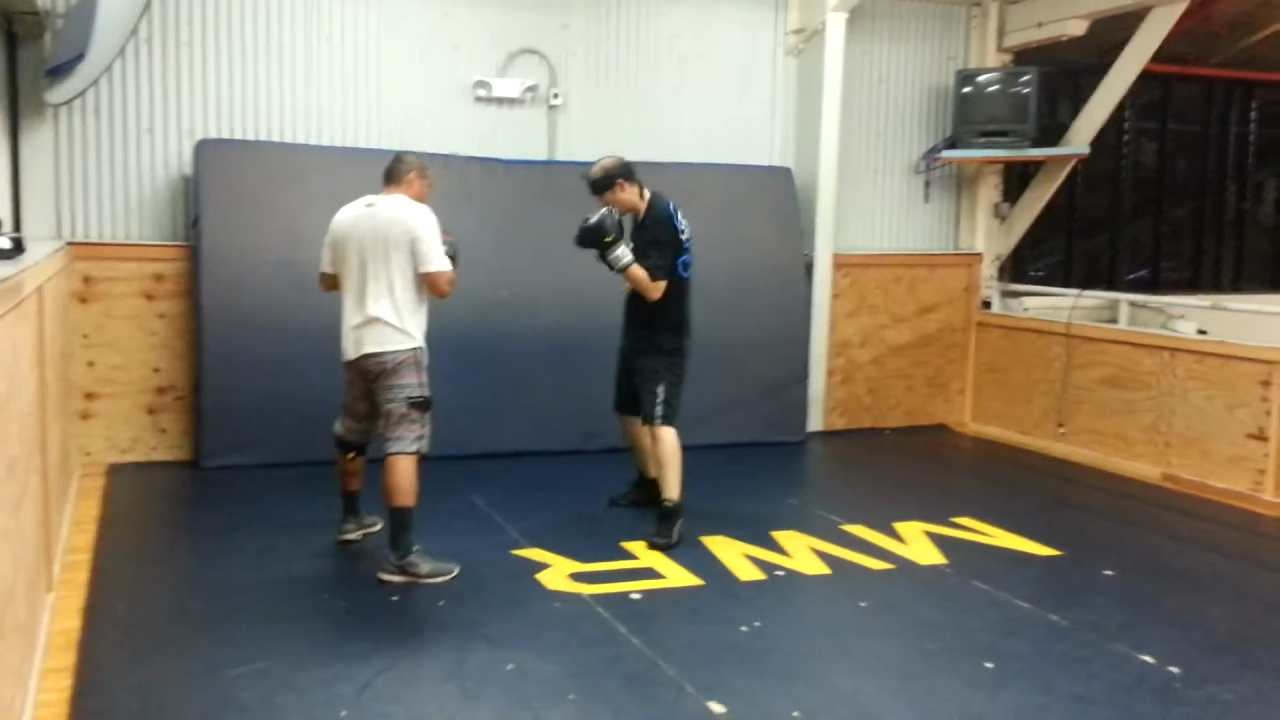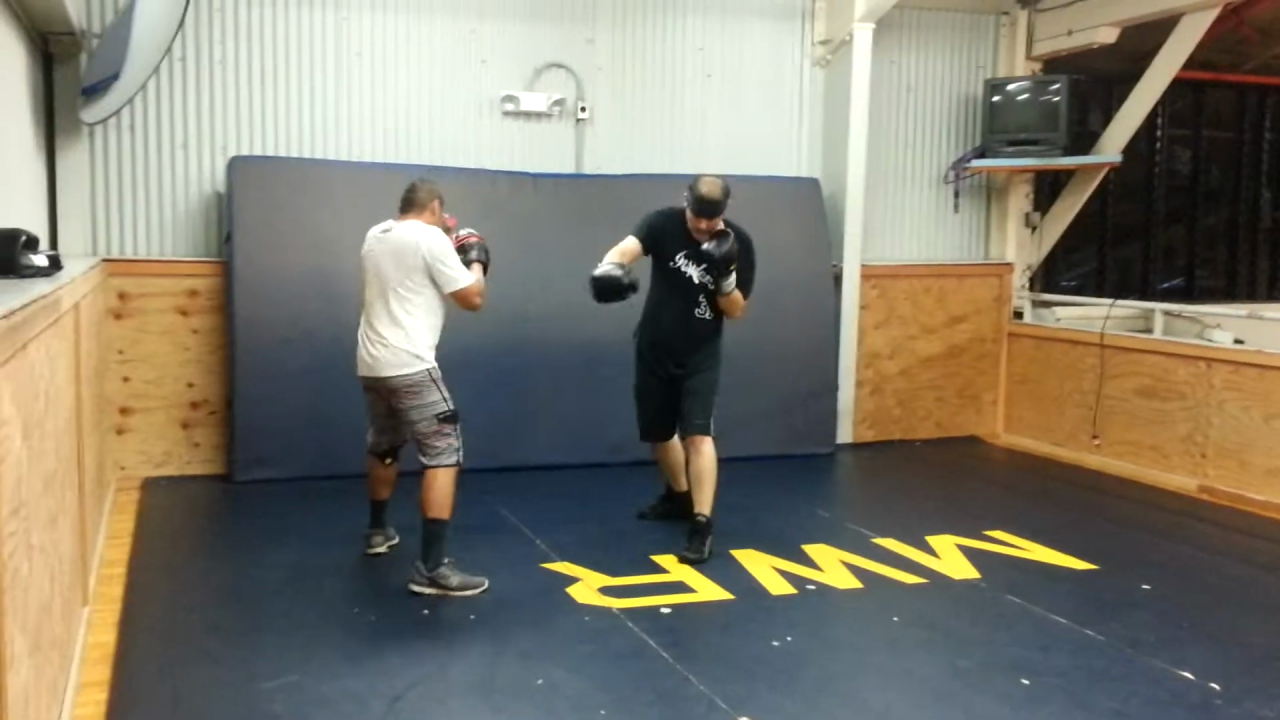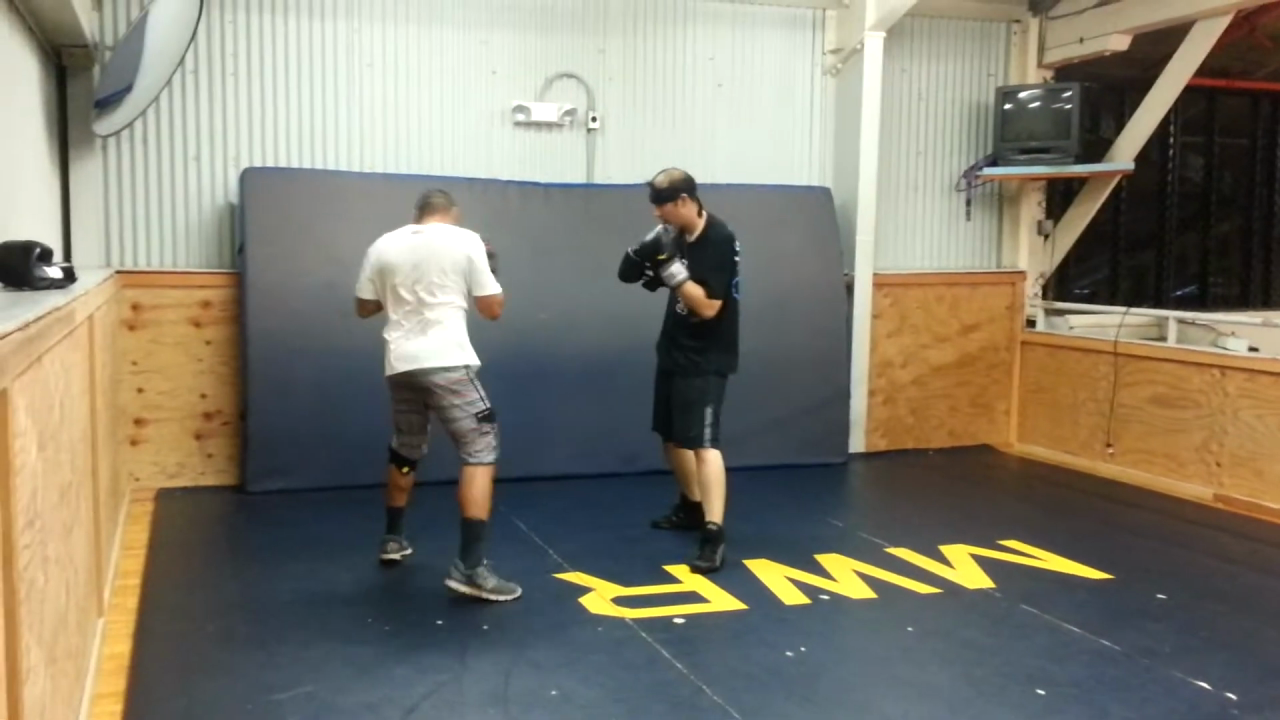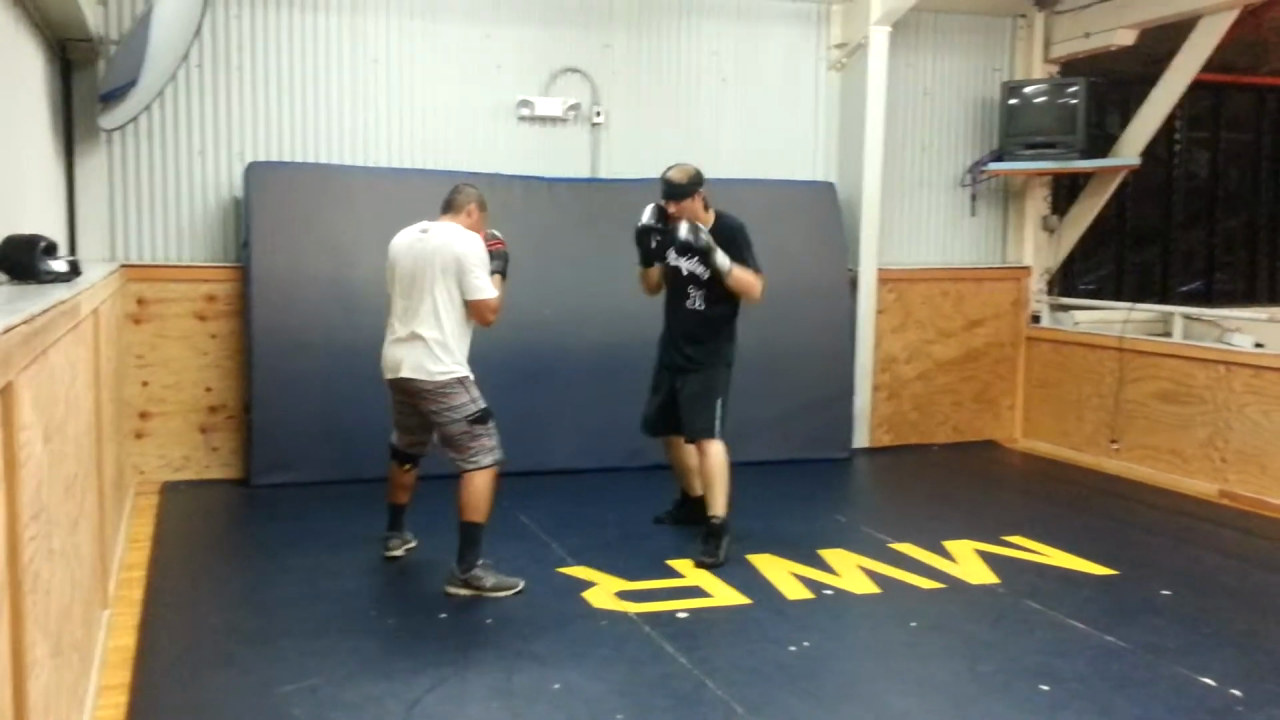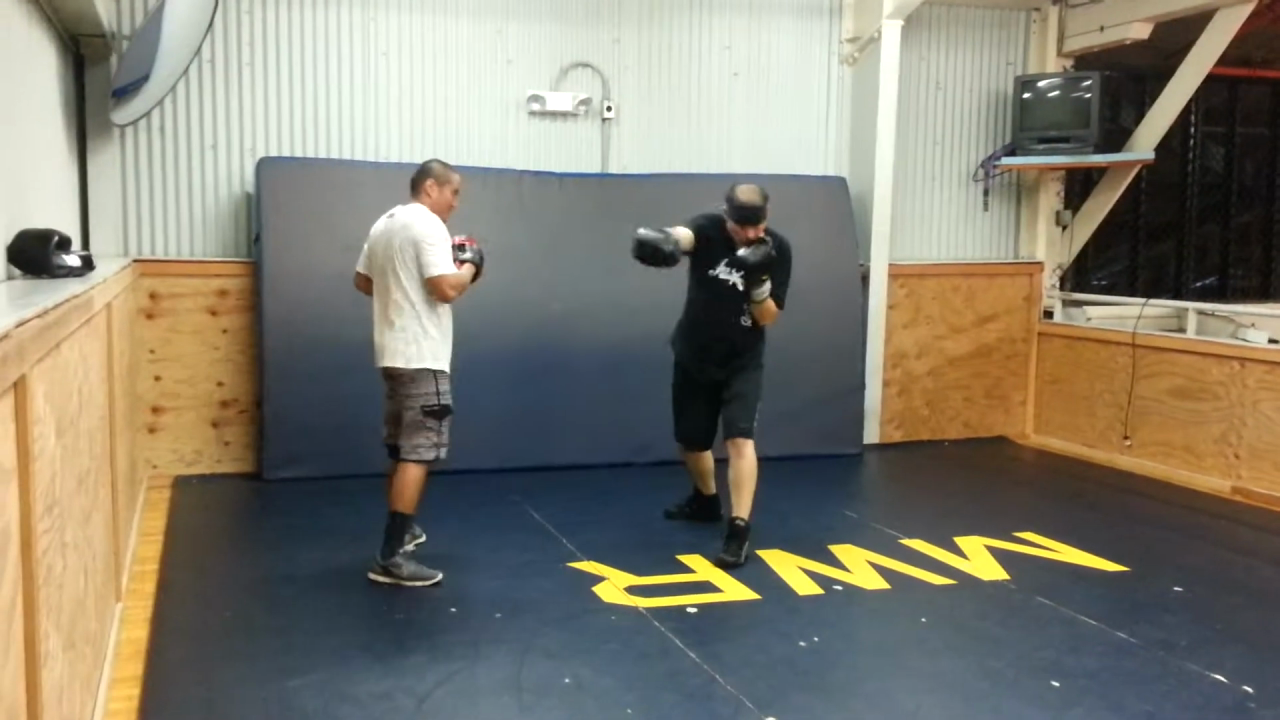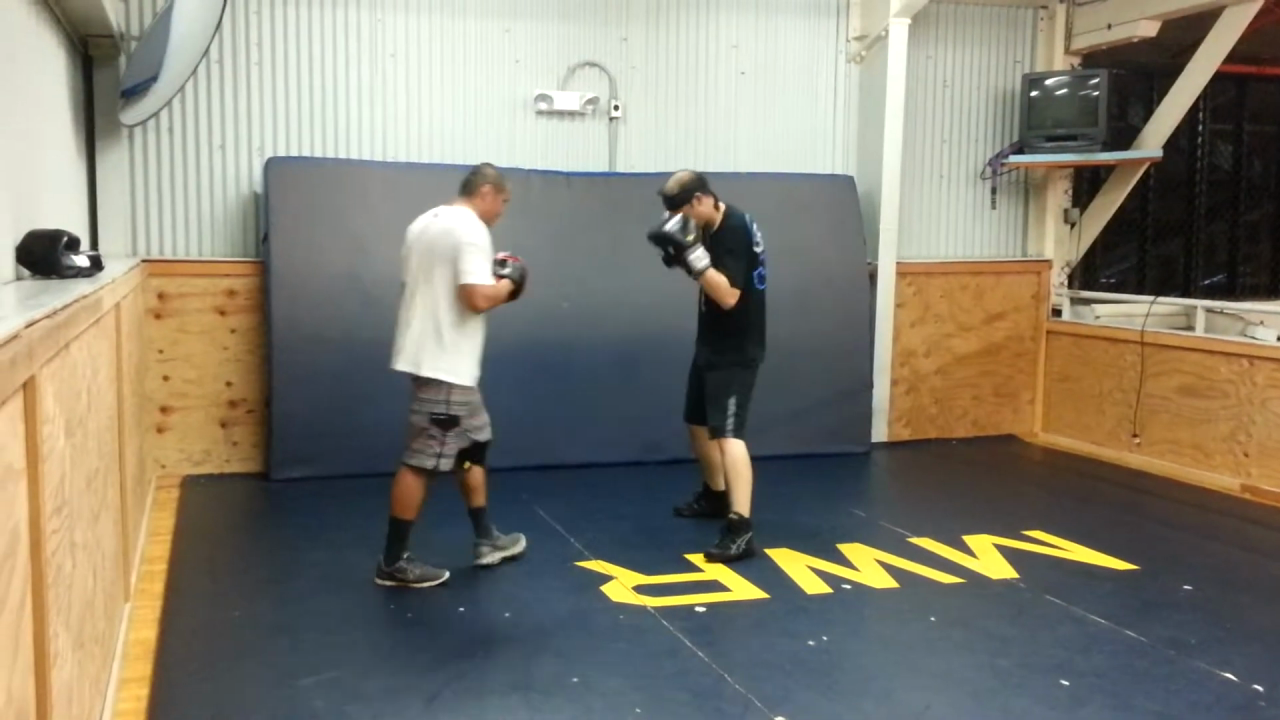
dt=0.7s
person 1, frame 1
left shoulder: (345, 216)
right shoulder: (416, 215)
left elbow: (328, 281)
right elbow: (442, 286)
right wrist: (444, 256)
left hip: (357, 346)
right hip: (398, 347)
left knee: (353, 436)
right knee: (404, 445)
left ankle: (352, 518)
right ankle: (401, 556)
person 1, frame 2
left shoulder: (375, 237)
right shoulder: (430, 239)
right elbow: (472, 298)
right wrist: (476, 260)
left hip: (372, 366)
right hip: (410, 367)
left knee: (383, 448)
right knee: (443, 457)
left ankle: (377, 530)
right ankle: (431, 568)
person 1, frame 3
left shoulder: (384, 245)
right shoulder: (464, 240)
left elbow: (364, 307)
right elbow: (493, 309)
right wrist: (483, 271)
left hip: (401, 366)
right hip: (447, 365)
left knee: (404, 454)
right knee: (481, 457)
left ankle: (393, 540)
right ankle: (470, 567)
person 1, frame 4
left shoulder: (401, 239)
right shoulder: (467, 243)
right elbow: (487, 314)
right wrist: (497, 271)
left hip: (398, 366)
right hip: (440, 372)
left knee: (405, 451)
right knee: (482, 462)
left ankle: (395, 534)
right ankle: (468, 569)
person 1, frame 5
left shoulder: (384, 225)
right shoulder: (427, 225)
left elbow: (362, 282)
right elbow: (447, 289)
right wrist: (470, 264)
left hip: (393, 353)
right hip: (421, 357)
left knee: (402, 447)
right knee: (418, 454)
left ankle: (402, 528)
right ankle: (390, 557)
person 1, frame 6
left shoulder: (424, 223)
right shoulder: (471, 230)
right elbow: (478, 298)
right wrist: (508, 282)
left hip: (435, 358)
right hip: (443, 364)
left knee: (473, 443)
right knee: (421, 461)
left ankle: (486, 539)
right ankle: (393, 561)
person 2, frame 1
left shoulder: (660, 218)
right shoulder: (635, 214)
left elbow: (654, 288)
left wrist: (615, 246)
right wrist: (605, 243)
left hip: (663, 340)
right hip: (638, 333)
left knee: (658, 420)
right knee: (629, 412)
left ankle: (671, 511)
right ankle: (650, 483)
person 2, frame 2
left shoulder: (740, 243)
right shoulder: (664, 222)
left elbow: (737, 311)
right elbow: (629, 247)
left wrist: (725, 273)
right wrist: (610, 267)
left hip: (700, 357)
right hip: (655, 350)
left knee: (698, 435)
right knee: (657, 432)
left ankle: (702, 525)
right ankle: (678, 496)
person 2, frame 3
left shoulder: (719, 239)
right shoulder: (678, 234)
left elbow: (708, 307)
left wrist: (671, 264)
right wrist: (653, 274)
left hip: (706, 361)
right hip: (674, 352)
left knee: (702, 443)
right knee: (672, 436)
left ankle: (714, 534)
right ankle: (692, 506)
person 2, frame 4
left shoulder: (730, 229)
right shoulder: (667, 227)
left elbow: (753, 290)
right elbow: (652, 288)
left wrist: (712, 253)
right wrist: (647, 252)
left hip: (710, 354)
right hip: (672, 349)
left knee: (706, 436)
right knee: (668, 430)
left ankle: (717, 528)
right ankle: (693, 501)
person 2, frame 5
left shoulder: (778, 250)
right shoulder: (707, 228)
left elbow: (768, 318)
right elbow: (678, 237)
left wrist: (758, 279)
right wrist: (658, 242)
left hip: (742, 361)
right hip: (692, 356)
left knee: (740, 439)
right knee: (691, 440)
left ankle: (739, 530)
right ankle: (704, 499)
person 2, frame 6
left shoulder: (734, 229)
right shoulder: (712, 225)
left elbow: (728, 296)
left wrist: (691, 250)
right wrist: (678, 254)
left hip: (736, 349)
right hip: (712, 344)
left knee: (727, 433)
right knee: (698, 423)
left ankle: (740, 528)
right ankle: (715, 495)
